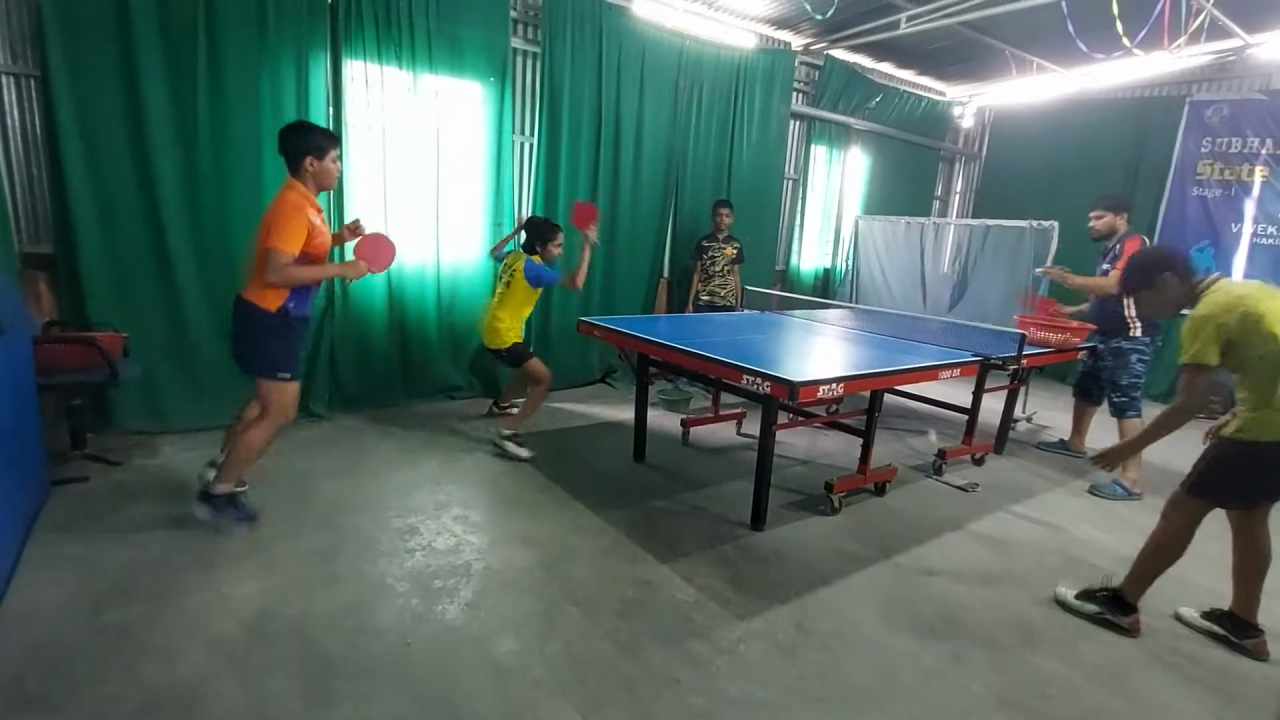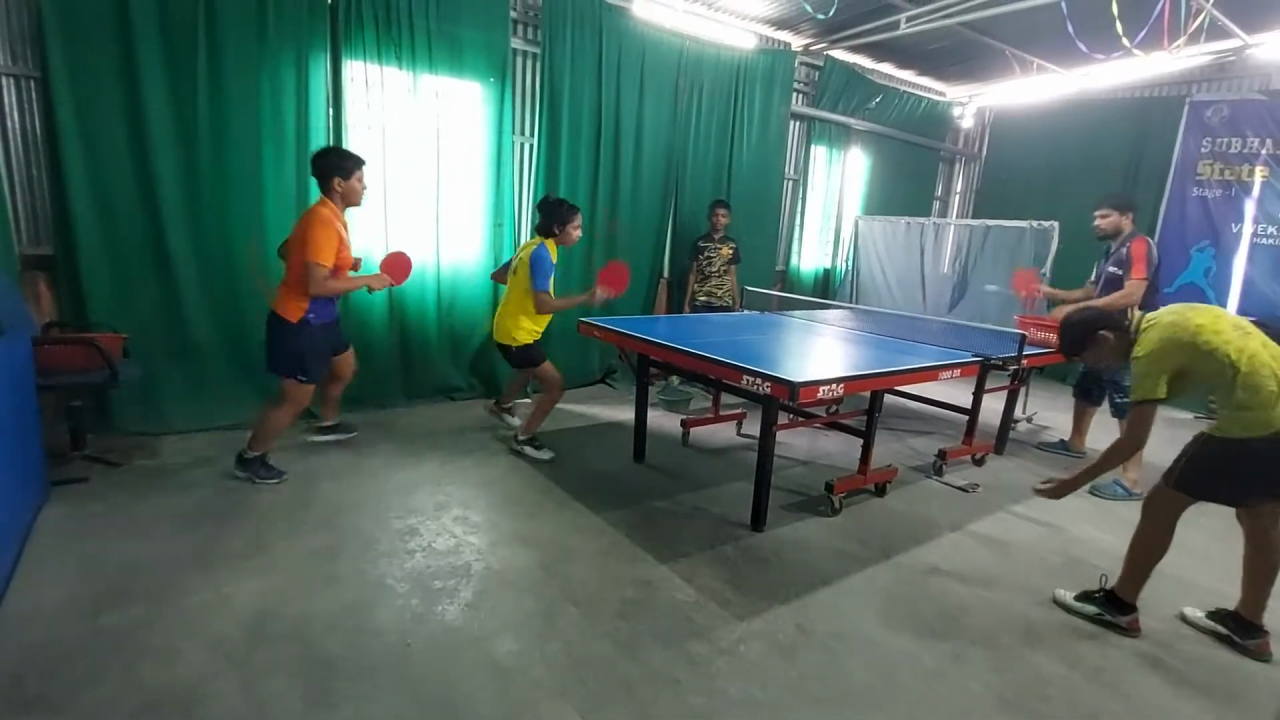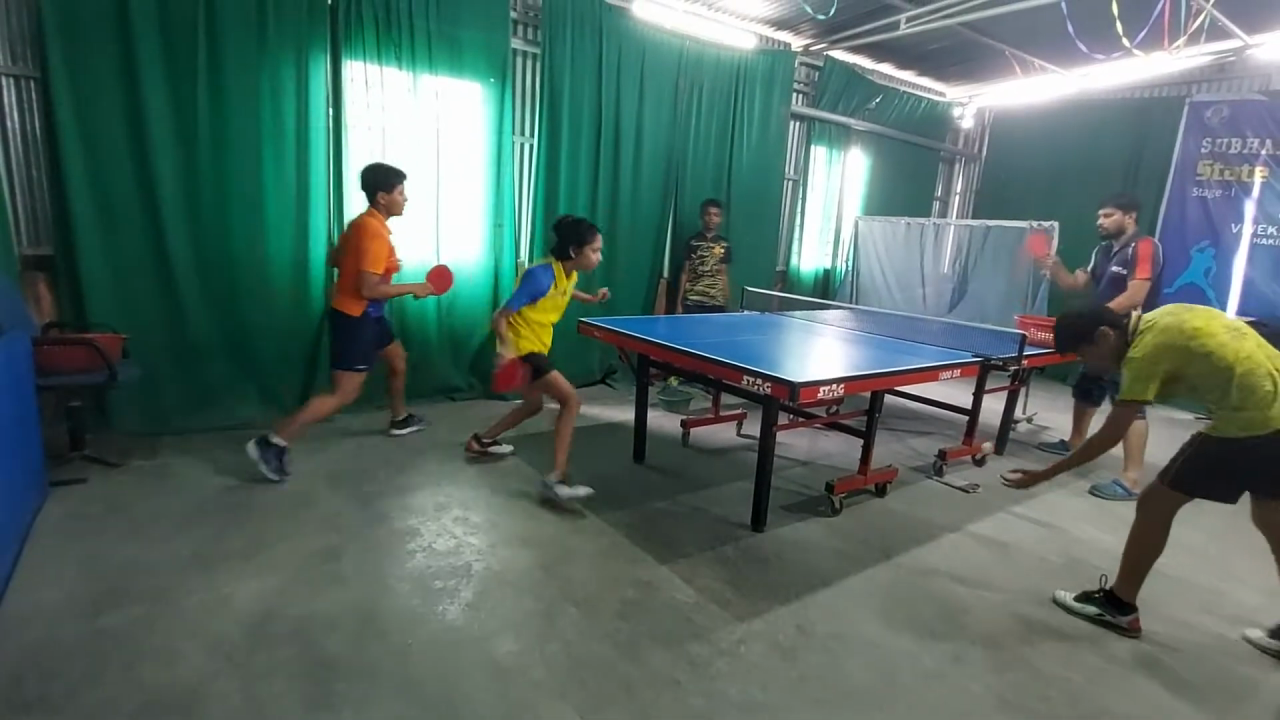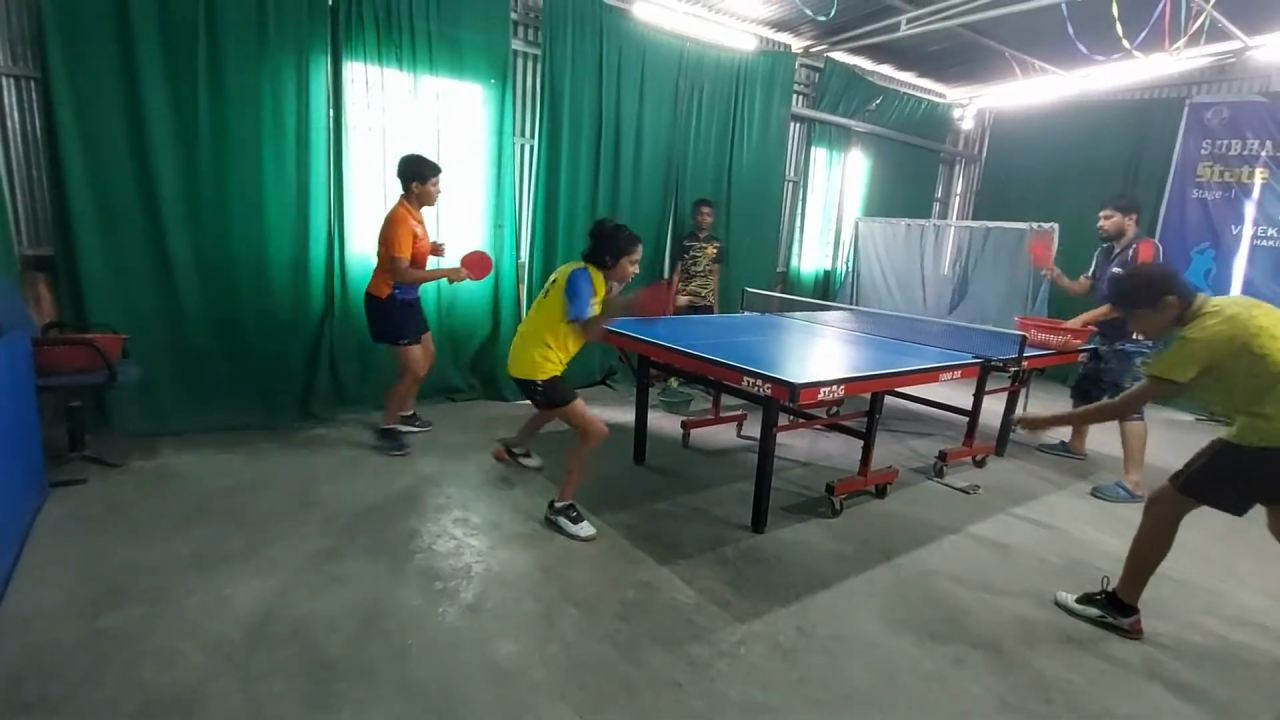
dt=0.2s
person 1, frame 1
left shoulder: (1207, 316)
right shoulder: (1245, 293)
left elbow: (1188, 404)
left wrist: (1129, 448)
right wrist: (1234, 416)
left knee: (1181, 511)
left ankle: (1122, 604)
right ankle: (1244, 625)
person 1, frame 2
left shoulder: (1150, 349)
right shoulder: (1169, 318)
left elbow: (1132, 441)
left wrist: (1073, 483)
left knee: (1161, 504)
left ankle: (1120, 605)
right ankle: (1247, 624)
person 1, frame 3
left shoulder: (1146, 352)
right shoulder: (1162, 319)
left elbow: (1108, 436)
left wrist: (1044, 475)
left hip: (1248, 423)
left knee: (1155, 503)
left ankle: (1119, 605)
person 1, frame 4
left shoulder: (1201, 337)
right shoulder: (1230, 308)
left elbow: (1127, 405)
left wrist: (1051, 421)
left knee: (1164, 505)
left ankle: (1121, 607)
person 2, frame 1
left shoulder: (302, 202)
right shoulder: (293, 206)
right elbow: (276, 273)
left wrist: (338, 237)
right wrist: (340, 269)
left hip: (275, 316)
right hip: (270, 318)
left knee: (266, 399)
right knee: (279, 414)
left ankle: (222, 465)
right ankle: (221, 490)
person 2, frame 2
left shoulder: (327, 217)
right shoulder: (323, 223)
left elbow: (284, 252)
right elbow: (317, 286)
left wrist: (343, 264)
right wrist: (366, 281)
left hip: (318, 320)
right hip: (299, 326)
left knee: (347, 369)
right knee: (295, 401)
left ankle: (326, 423)
right ankle: (250, 456)
person 2, frame 3
left shoulder: (362, 223)
right shoulder: (374, 233)
left elbow: (335, 260)
right elbow: (370, 289)
right wrist: (413, 288)
left hip: (367, 317)
right hip: (354, 319)
left knee: (398, 363)
right knee: (343, 395)
left ankle: (400, 419)
right ankle: (271, 444)
person 2, frame 4
left shoulder: (412, 213)
right shoulder: (400, 219)
right elbow: (400, 272)
left wrist: (430, 249)
right wrist: (447, 273)
left hip: (403, 299)
right hip: (388, 302)
left knee: (427, 355)
right knee: (416, 369)
left ankle: (405, 415)
right ankle: (386, 427)
person 3, frame 1
left shoulder: (1134, 244)
right shoulder: (1111, 249)
left elbow: (1112, 286)
left wrist: (1068, 279)
right wrist: (1075, 310)
left hip: (1131, 339)
right hip: (1106, 337)
left knee: (1126, 404)
right knee: (1085, 390)
left ankle: (1130, 480)
right ankle: (1075, 442)
person 3, frame 2
left shoulder: (1139, 246)
right shoulder: (1109, 251)
left elbow: (1131, 295)
right elbow: (1093, 291)
left wrist: (1079, 308)
right wrist: (1055, 295)
left knee: (1127, 405)
right knee: (1086, 390)
left ankle: (1131, 480)
right ankle: (1076, 442)
person 3, frame 3
left shoulder: (1144, 247)
right shoulder: (1104, 250)
left elbow: (1134, 297)
right elbow: (1076, 283)
right wrist: (1057, 269)
right knee: (1085, 390)
left ankle: (1131, 480)
right ankle: (1076, 442)
person 3, frame 4
left shoulder: (1145, 249)
right shoulder: (1105, 252)
right elbow: (1082, 288)
left wrist: (1084, 318)
right wrist: (1059, 277)
left hip: (1132, 342)
right hip: (1105, 339)
right knee: (1084, 391)
left ankle: (1133, 482)
right ankle: (1076, 444)
person 4, frame 1
left shoulder: (514, 257)
right shoulder: (533, 268)
left elbow: (494, 253)
right elbow: (575, 284)
left wrist: (516, 231)
right wrist: (587, 245)
left hip: (497, 331)
right hip: (502, 337)
left knee: (529, 370)
right knee: (543, 380)
left ankle: (501, 405)
right ankle: (508, 433)
person 4, frame 2
left shoulder: (531, 248)
right shoulder: (541, 256)
left elbow: (497, 276)
right elbow: (543, 305)
right wrist: (587, 298)
left hip: (511, 330)
right hip: (516, 334)
left knee: (530, 369)
right knee: (555, 385)
left ankle: (503, 405)
right ankle: (524, 438)
person 4, frame 3
left shoulder: (569, 272)
right shoulder: (541, 275)
right elbow: (500, 316)
left wrist: (592, 299)
right wrist: (507, 346)
left hip: (534, 348)
right hip: (521, 349)
left knee: (534, 405)
right knee: (570, 399)
left ankle: (482, 441)
right ankle: (556, 478)
person 4, frame 4
left shoulder: (597, 278)
right shoulder: (580, 277)
right elbow: (587, 333)
right wrist: (613, 308)
left hip: (544, 363)
right hip: (536, 367)
left knee: (557, 405)
right knee: (594, 431)
left ankle: (513, 448)
right ankle: (560, 506)
